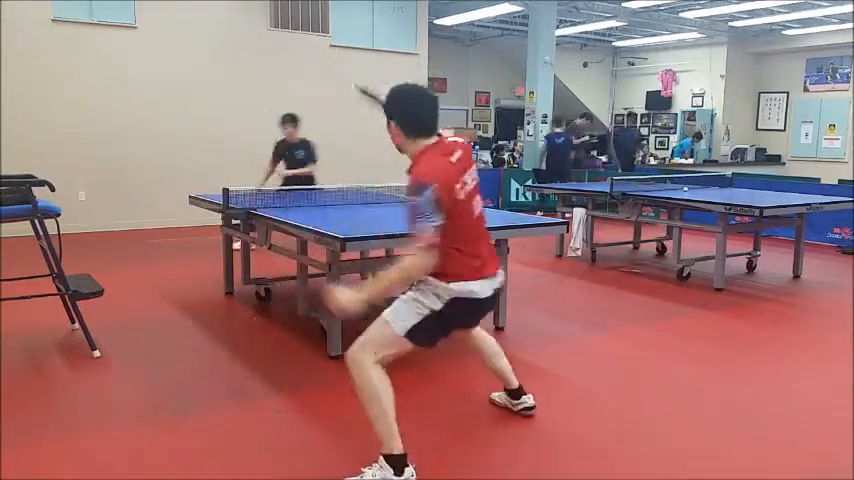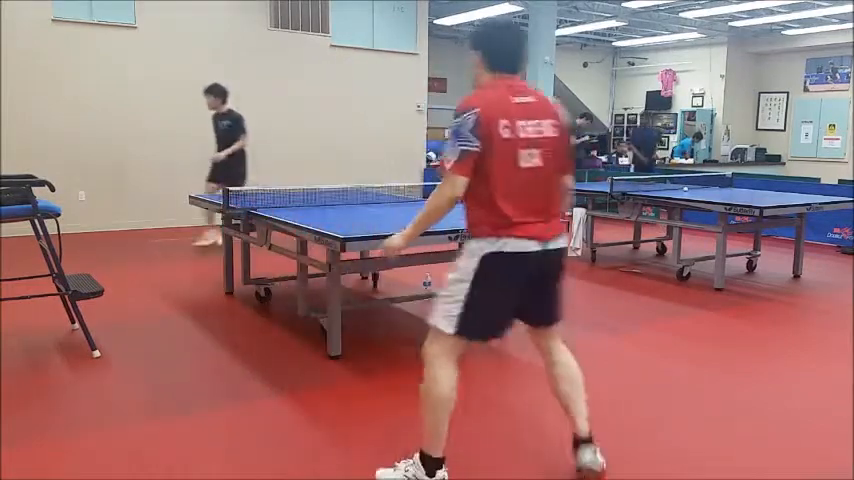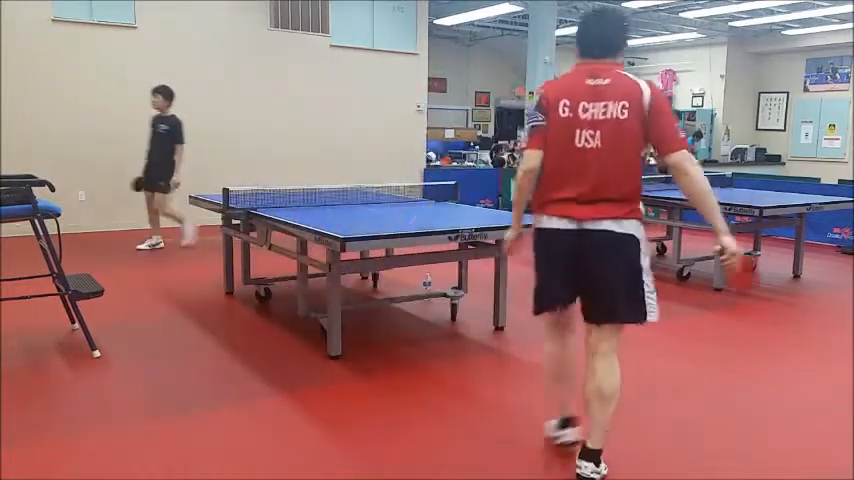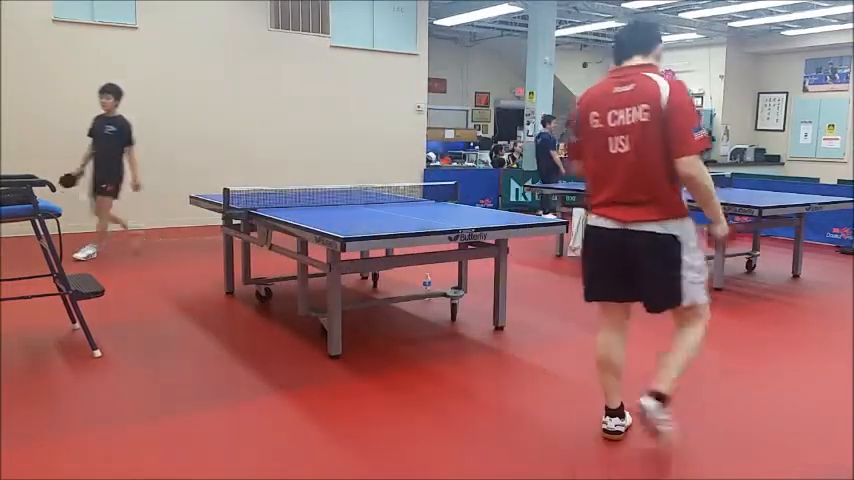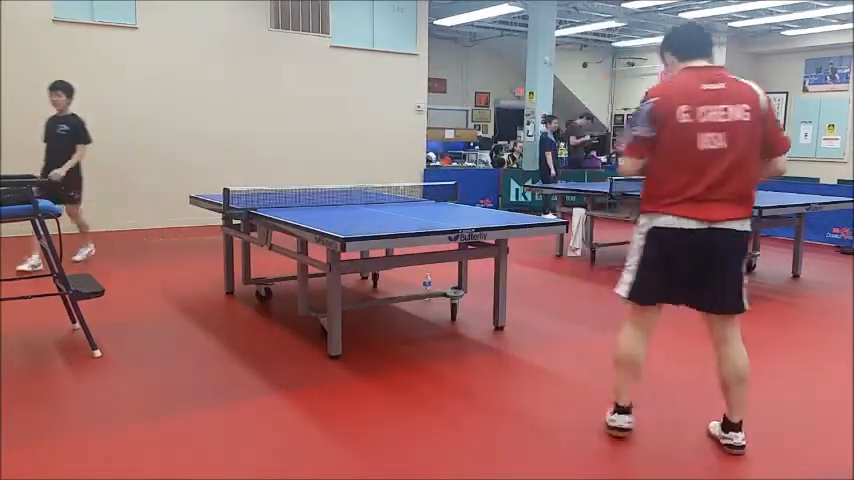
dt=0.4s
person 1, frame 1
left shoulder: (425, 178)
right shoulder: (459, 148)
left elbow: (423, 259)
left wrist: (361, 296)
left hip: (453, 287)
right hip: (487, 279)
left knee: (362, 357)
right knee: (468, 328)
right ankle: (517, 394)
person 1, frame 2
left shoulder: (476, 109)
right shoulder: (553, 110)
left elbow: (454, 188)
right elbow: (565, 184)
left wrist: (408, 234)
left hip: (497, 249)
right hip: (550, 247)
left knee: (439, 353)
right knee: (552, 346)
person 1, frame 3
left shoulder: (551, 93)
right shoulder: (644, 94)
left elbow: (529, 165)
right elbow: (682, 165)
left wrist: (516, 222)
right wrist: (721, 231)
left hip: (555, 228)
right hip: (616, 231)
left knee: (557, 330)
right knee: (605, 348)
left ankle: (564, 420)
person 1, frame 4
left shoulder: (589, 100)
right shoulder: (669, 90)
left elbow: (577, 166)
right elbow: (689, 168)
right wrist: (717, 218)
left hip: (604, 227)
right hip: (661, 227)
left knee: (612, 324)
right knee: (694, 319)
left ankle: (614, 413)
right ankle: (658, 397)
person 1, frame 5
left shoulder: (661, 96)
right shoulder: (754, 96)
left elbow: (631, 166)
right elbow: (777, 166)
left wrist: (645, 165)
left hip: (668, 225)
right hip: (730, 229)
left knee: (637, 320)
right knee: (727, 333)
left ankle: (622, 411)
right ankle: (733, 428)
person 2, frame 1
left shoulder: (306, 145)
right shoulder: (280, 145)
left elbow: (311, 169)
right elbow: (273, 164)
left wrist: (291, 172)
right wrist: (262, 182)
left hip: (305, 184)
right hip: (288, 184)
person 2, frame 2
left shoulder: (235, 117)
right shoulder: (215, 117)
left elbow: (243, 142)
left wrist: (226, 153)
left hip: (235, 162)
right hip: (220, 162)
right knee: (208, 195)
right ankle: (212, 232)
person 2, frame 3
left shoulder: (174, 123)
right shoulder: (155, 120)
left elbow: (179, 150)
left wrist: (176, 174)
right wrist: (146, 167)
left hip: (165, 170)
right hip: (152, 169)
left knee: (161, 208)
right knee: (149, 204)
left ankle: (186, 224)
right ankle: (156, 238)
person 2, frame 4
left shoulder: (123, 124)
right shoulder: (97, 120)
left elbow: (129, 152)
right elbow: (92, 146)
left wrist: (135, 177)
right wrist: (81, 166)
left hip: (112, 174)
right hip: (97, 173)
left knee: (102, 212)
right knee: (101, 211)
left ankle: (94, 247)
right ankle: (128, 228)
person 2, frame 5
left shoulder: (76, 123)
right shoulder: (50, 122)
left elbow: (81, 152)
right elbow: (50, 149)
left wrist: (64, 169)
left hip: (69, 177)
right hip: (49, 176)
left knee: (74, 215)
left ankle: (88, 245)
right ankle: (36, 259)
